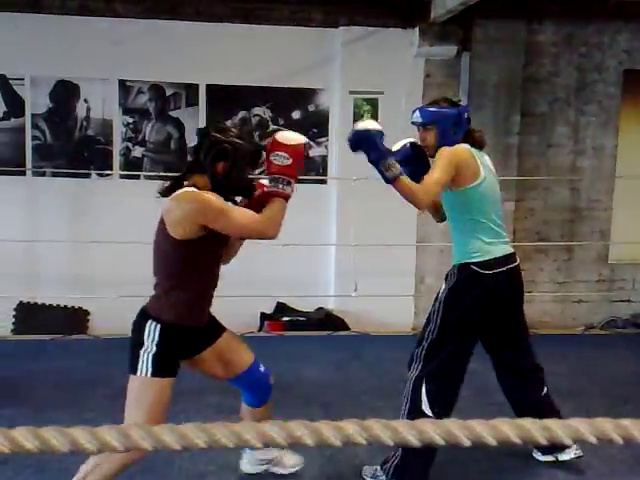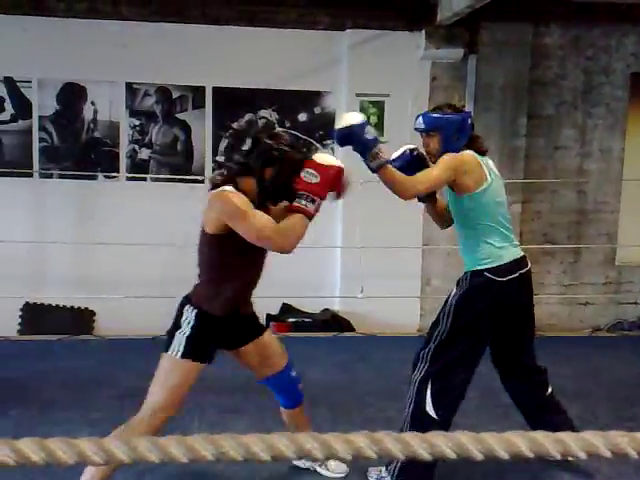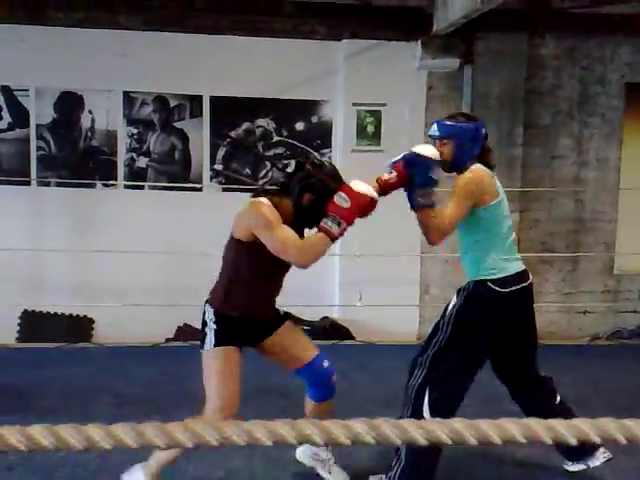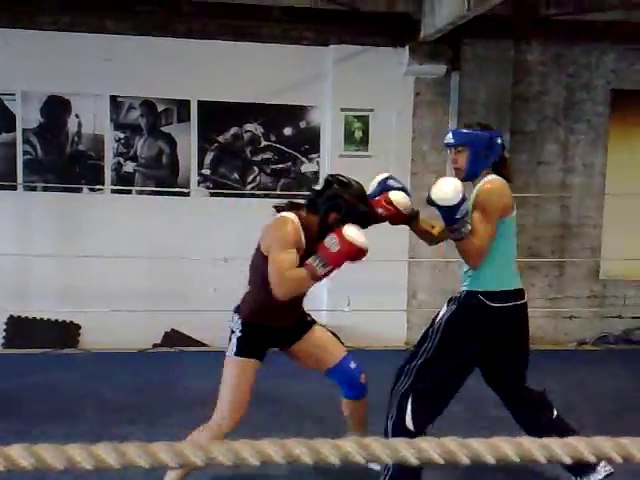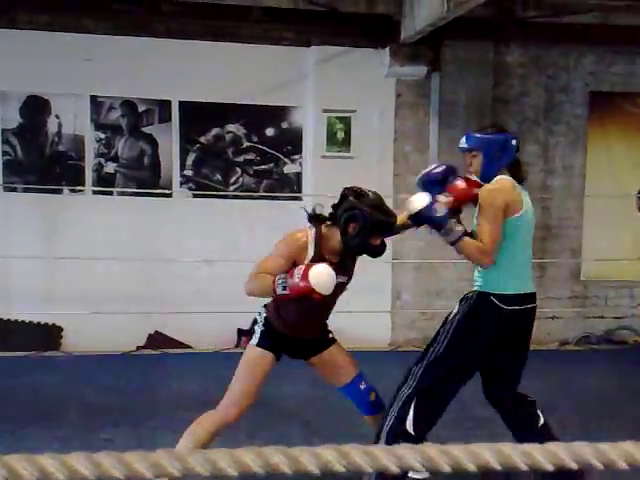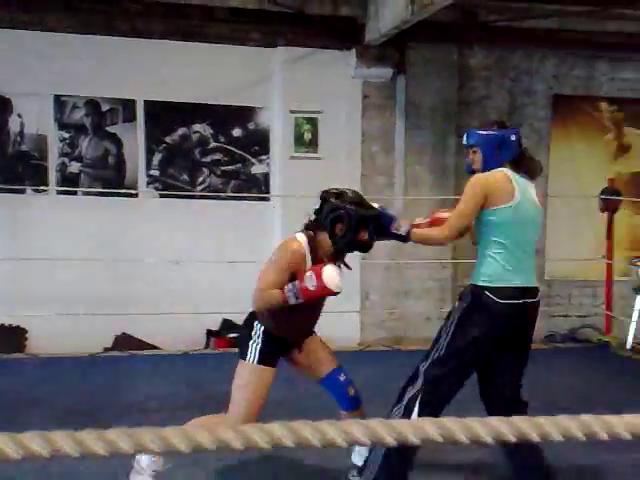
dt=0.1s
person 1, frame 1
left shoulder: (452, 155)
right shoulder: (475, 157)
left elbow: (423, 201)
right elbow: (441, 211)
left wrist: (383, 162)
right wrist: (414, 173)
left hip: (474, 276)
right hip: (504, 271)
left knee: (430, 368)
right knee: (516, 360)
right ankle: (556, 442)
person 1, frame 2
left shoulder: (460, 162)
right shoulder: (482, 163)
left elbow: (407, 189)
right elbow: (445, 220)
left wrist: (369, 148)
right wrist: (429, 193)
left hip: (487, 282)
right hip: (515, 276)
left knee: (436, 369)
right knee: (519, 365)
right ankle: (564, 437)
person 1, frame 3
left shoulder: (473, 178)
right shoulder: (480, 176)
left elbow: (435, 234)
right elbow: (450, 226)
left wrist: (420, 189)
right wrist: (413, 189)
left hip: (488, 293)
right hip: (515, 286)
left knee: (431, 375)
right knee: (524, 377)
right ankle: (584, 448)
person 1, frame 4
left shoulder: (492, 190)
right shoulder: (484, 186)
left elbow: (474, 258)
right elbow: (435, 236)
left wrist: (455, 217)
left hip: (481, 305)
right hip: (507, 303)
left knee: (415, 383)
right knee: (515, 387)
person 1, frame 5
left shoulder: (497, 189)
right shoulder: (514, 191)
left elbow: (484, 256)
left wrist: (443, 224)
left hip: (493, 306)
right hip: (520, 305)
left knee: (423, 386)
right knee: (506, 394)
person 1, frame 6
left shoulder: (488, 182)
right shoulder: (531, 189)
left elbow: (446, 234)
left wrist: (397, 227)
left hip: (491, 299)
right hip: (525, 300)
left knee: (430, 384)
right knee: (504, 393)
person 2, frame 1
left shoulder: (202, 200)
right shoulder: (192, 202)
left elbow: (223, 254)
right elbow: (267, 229)
left wrist: (256, 203)
right wrist: (282, 178)
left hip: (195, 324)
right hip: (161, 329)
left knee: (259, 381)
person 2, frame 2
left shoulder: (255, 200)
right shoulder: (227, 202)
left elbow: (284, 231)
right elbow: (281, 241)
right wrist: (312, 193)
left hip: (238, 315)
right hip: (202, 318)
left knee: (290, 385)
right knee: (153, 418)
person 2, frame 3
left shoulder: (288, 215)
right shoulder: (259, 211)
right elbow: (304, 256)
right wrist: (339, 218)
left hip: (263, 316)
right hip: (224, 317)
left knee: (322, 375)
right knee: (220, 417)
left ankle: (314, 450)
person 2, frame 4
left shoulder: (322, 225)
right shoulder: (284, 228)
right elbow: (282, 288)
left wrist: (380, 209)
right wrist: (326, 258)
left hip: (293, 321)
right hip: (254, 322)
left knee: (353, 377)
right knee: (226, 422)
person 2, frame 5
left shoulder: (350, 241)
right shoulder: (301, 242)
right elbow: (253, 285)
right wrist: (294, 283)
left hip: (314, 334)
right hip: (274, 330)
left knee: (365, 395)
right knee: (230, 411)
person 2, frame 6
left shoulder: (330, 245)
right shoulder: (297, 248)
right elbow: (259, 300)
right wrist: (300, 289)
left hip: (296, 333)
right hip: (267, 334)
left knee: (346, 390)
right knee: (238, 420)
